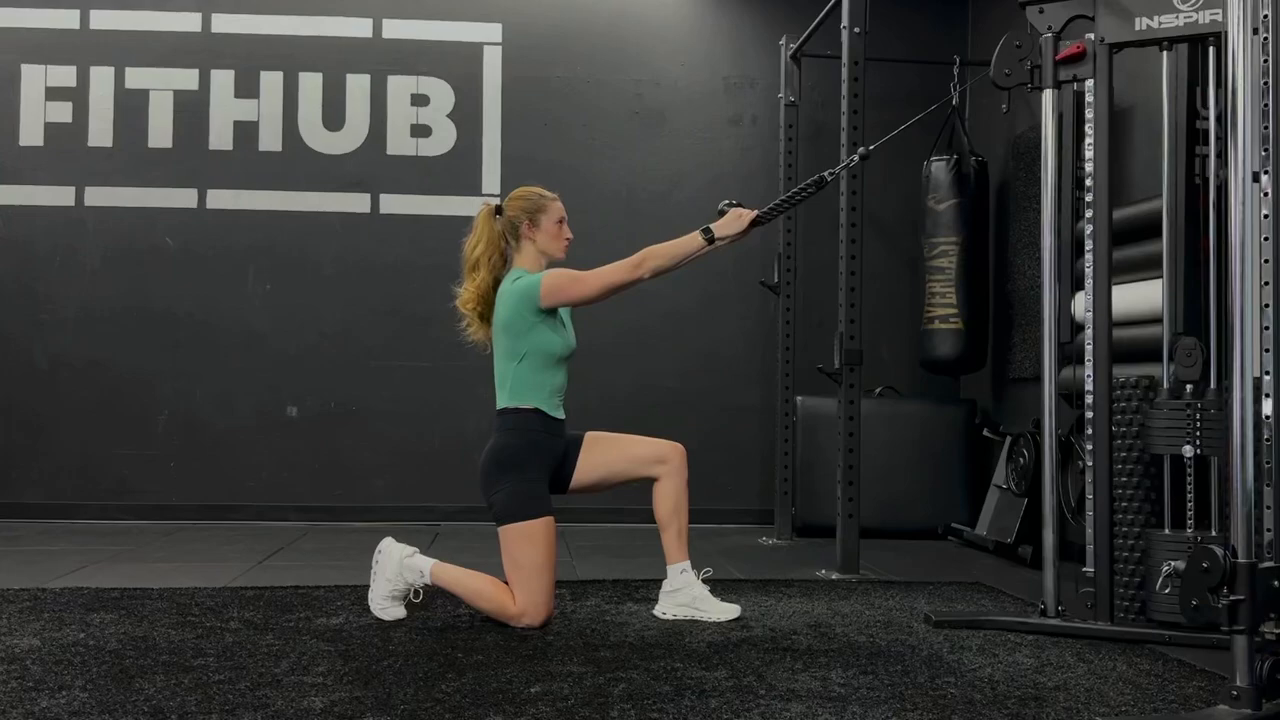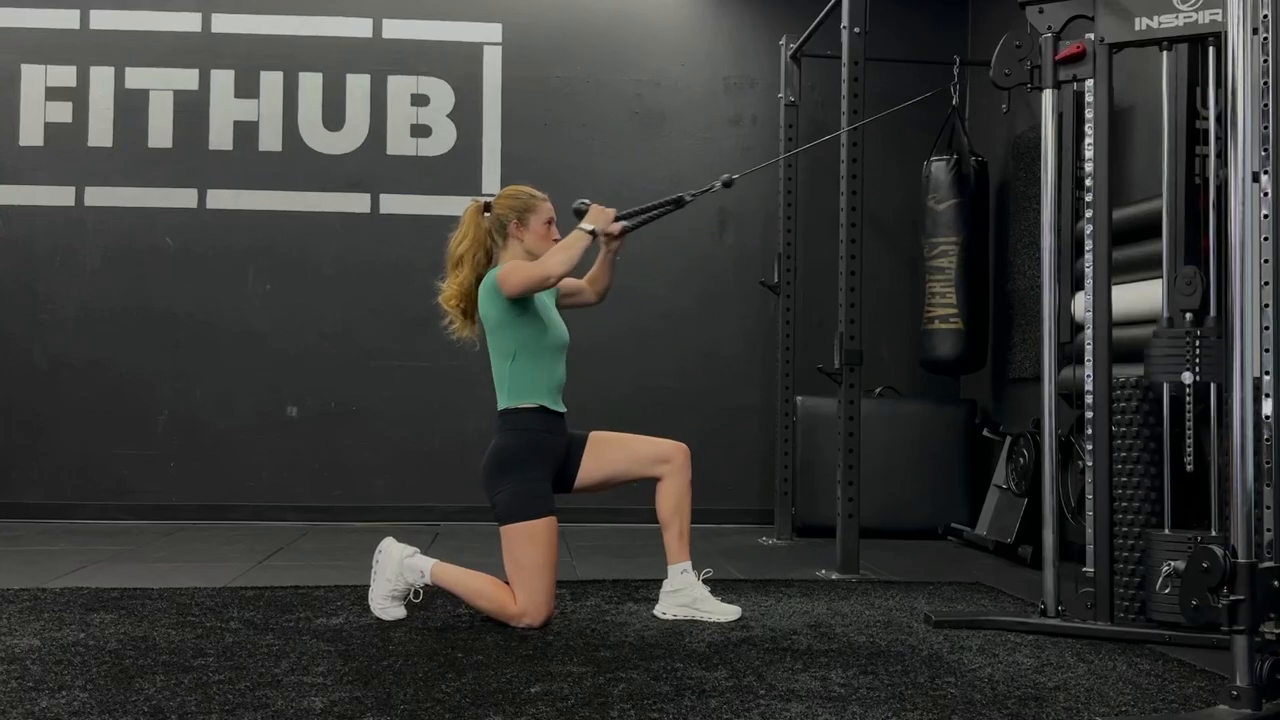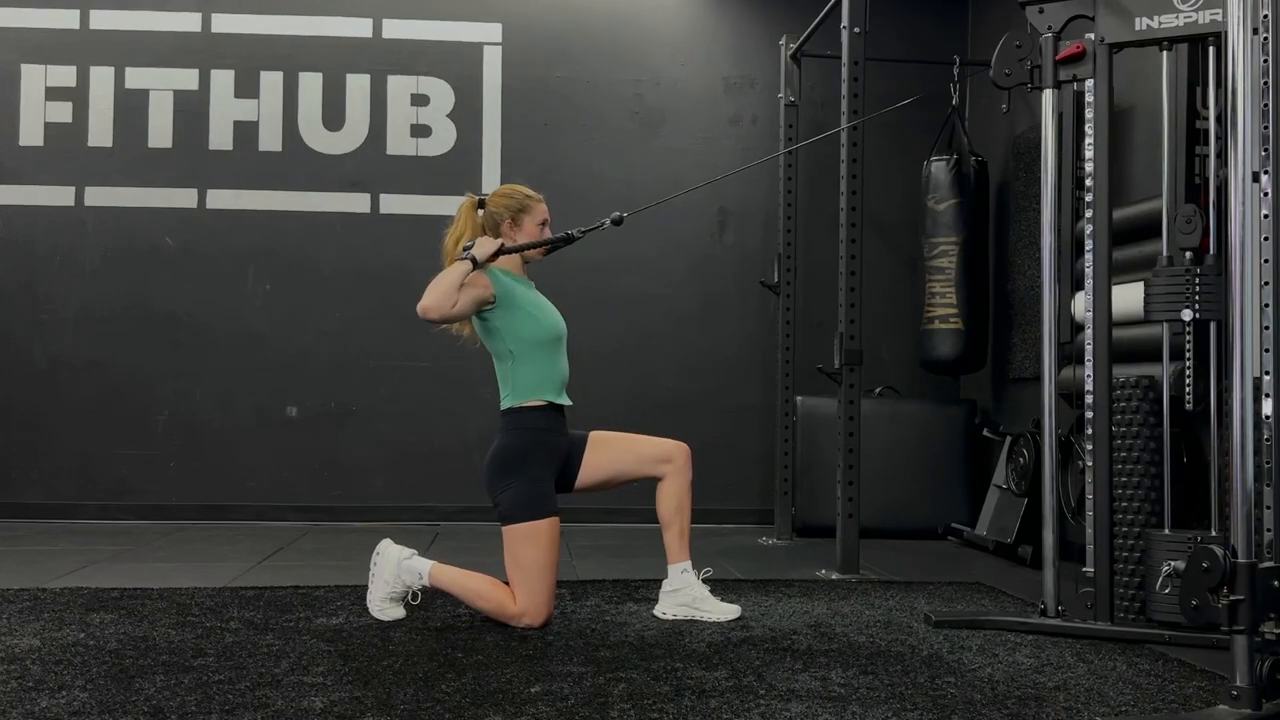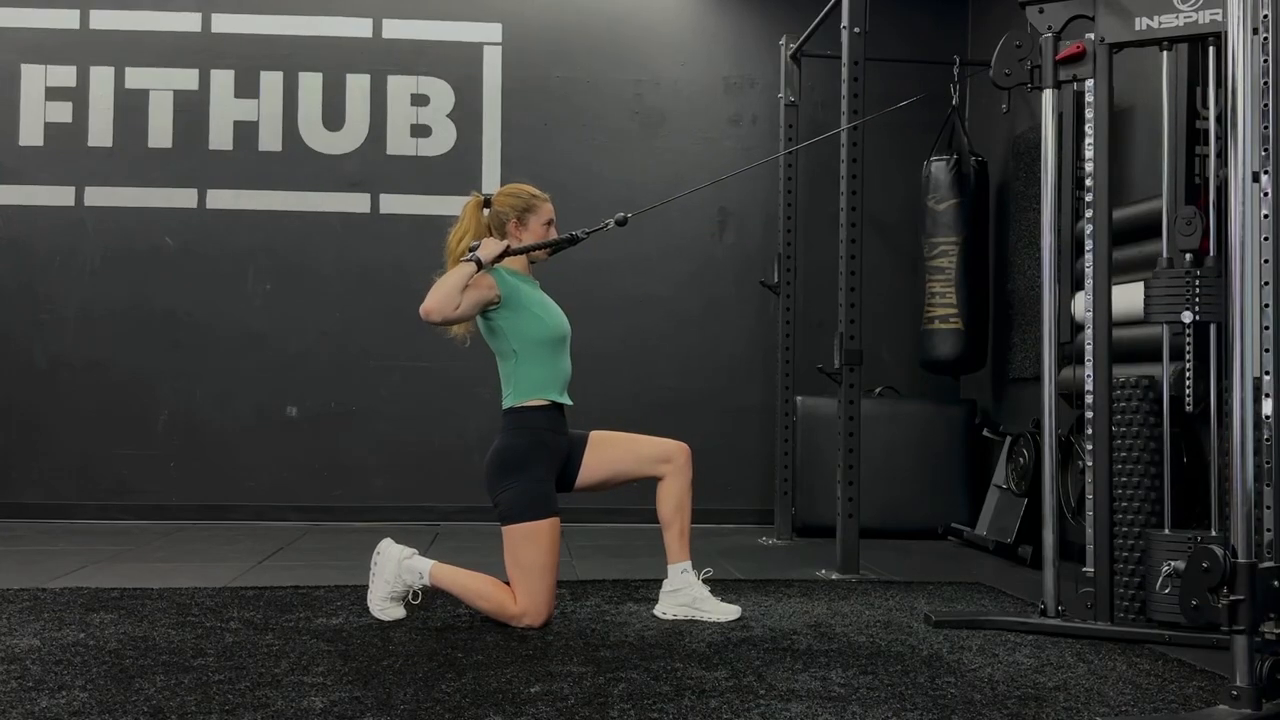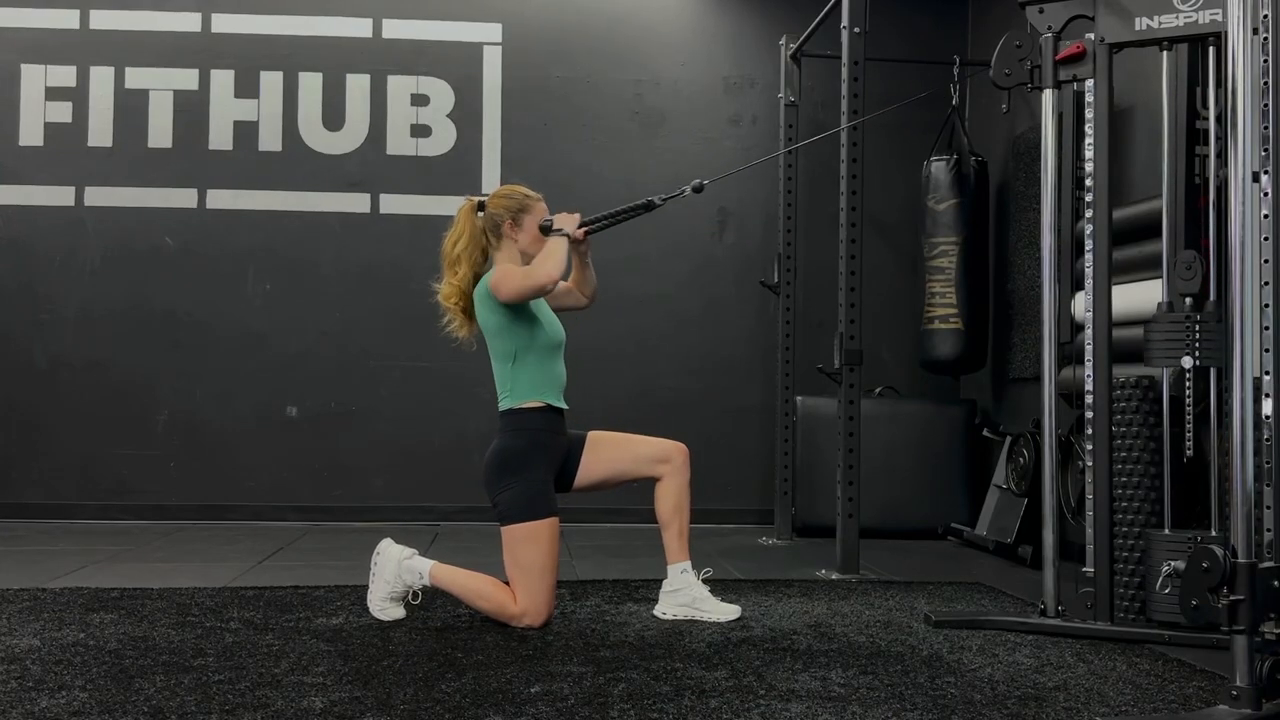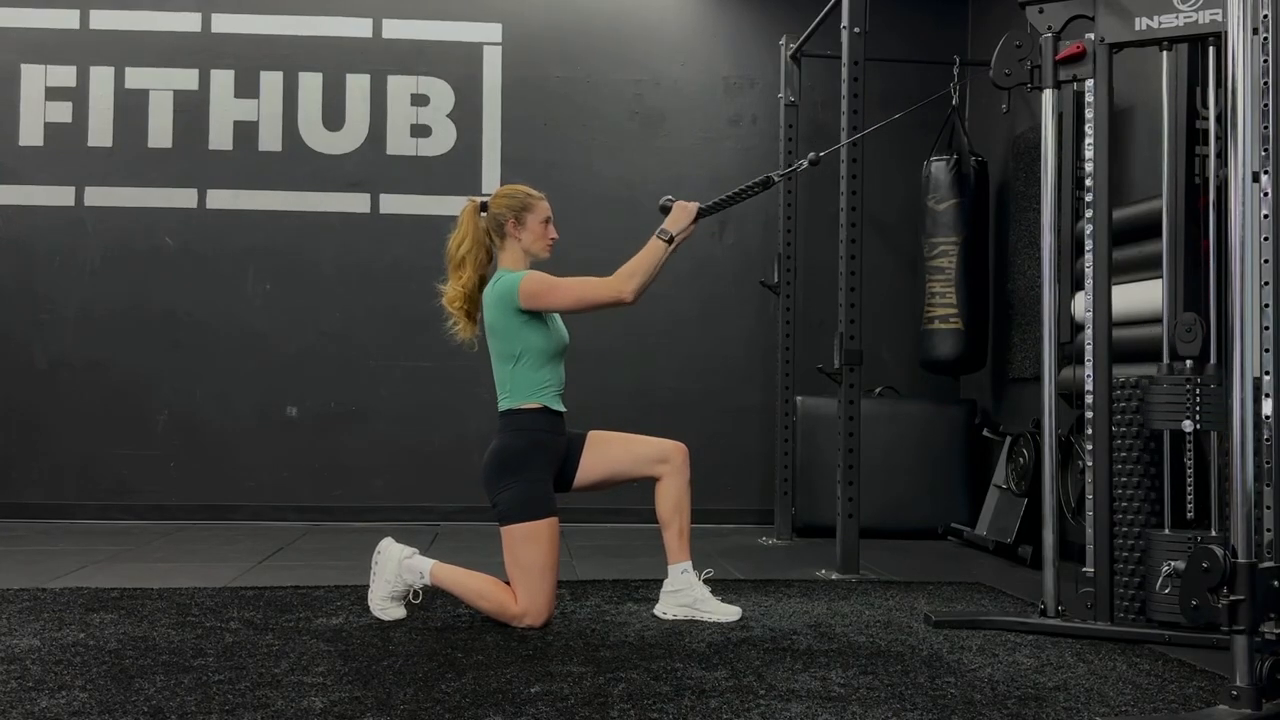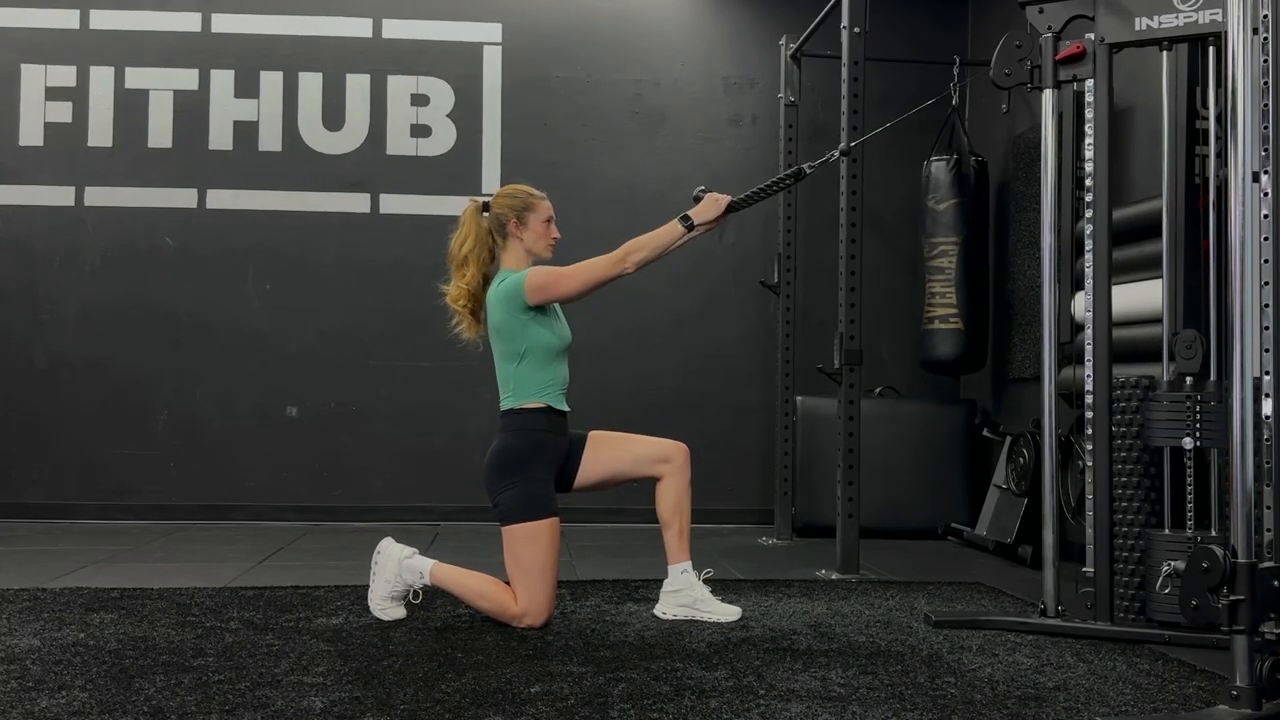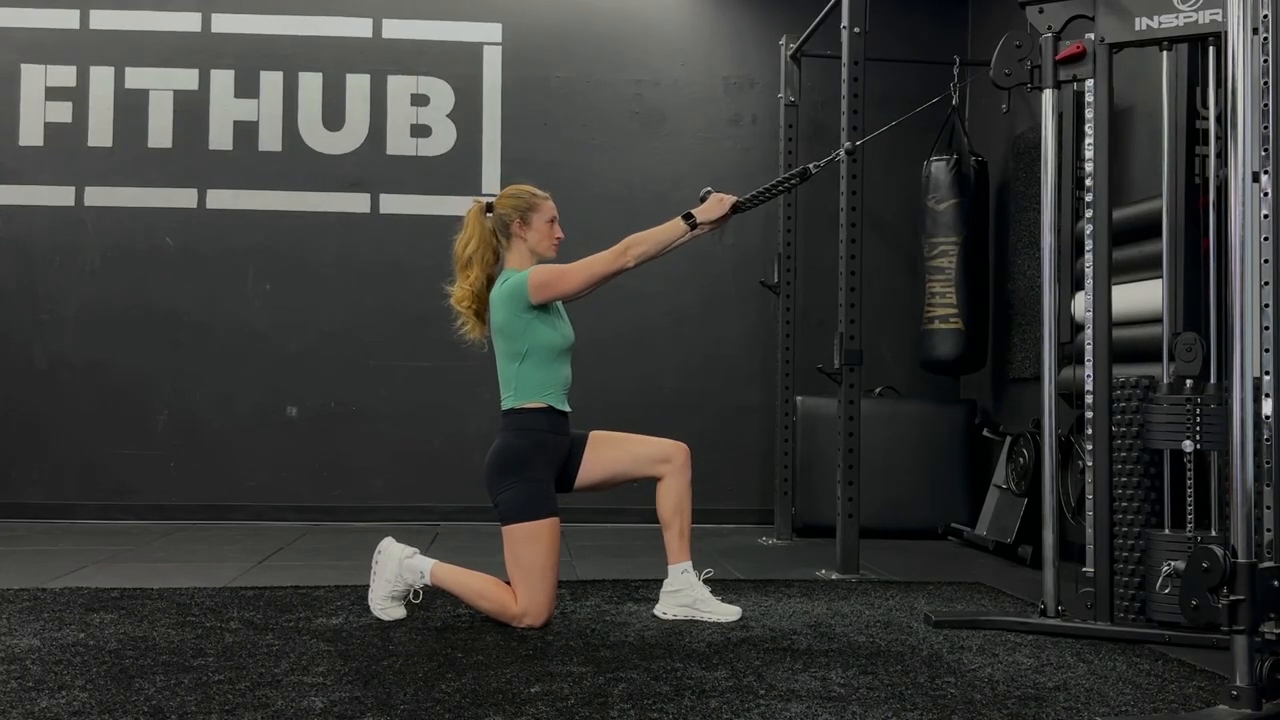
dt=0.4s
person 1, frame 1
left shoulder: (547, 286)
right shoulder: (528, 287)
left elbow: (636, 272)
right elbow: (635, 269)
left wrist: (715, 236)
right wrist: (713, 232)
left hip: (551, 444)
right hip: (517, 452)
left knee: (670, 457)
right knee: (530, 613)
left ankle: (680, 590)
right ankle: (411, 567)
person 1, frame 2
left shoulder: (538, 286)
right shoulder: (501, 281)
left elbow: (591, 292)
right elbow: (554, 269)
left wrist: (609, 244)
right wrist: (590, 228)
left hip: (554, 441)
right hip: (520, 449)
left knee: (673, 457)
right knee: (529, 614)
left ankle: (680, 591)
right ankle: (410, 566)
person 1, frame 3
left shoulder: (518, 283)
right shoulder: (488, 283)
right elbow: (430, 307)
right wrist: (473, 256)
left hip: (554, 441)
right hip: (522, 449)
left knee: (675, 457)
right knee: (529, 614)
left ankle: (680, 590)
right ankle: (409, 569)
person 1, frame 4
left shoulder: (522, 284)
right shoulder: (492, 283)
right elbow: (432, 310)
left wrist: (514, 258)
right wrist: (479, 257)
left hip: (554, 440)
right hip: (523, 449)
left knee: (675, 457)
right knee: (529, 613)
left ankle: (680, 590)
right ankle: (409, 567)
person 1, frame 5
left shoulder: (521, 286)
right shoulder: (498, 282)
left elbow: (580, 296)
right elbow: (545, 279)
left wrist: (576, 246)
right wrist: (560, 234)
left hip: (552, 441)
right hip: (521, 450)
left knee: (672, 457)
right knee: (530, 613)
left ankle: (679, 590)
right ankle: (409, 568)
person 1, frame 6
left shoulder: (524, 288)
right shoulder: (514, 287)
left elbow: (620, 292)
right elbow: (619, 290)
left wrist: (672, 236)
right wrist: (669, 231)
left hip: (551, 442)
right hip: (521, 451)
left knee: (672, 457)
right knee: (530, 614)
left ankle: (680, 590)
right ankle: (410, 567)
person 1, frame 7
left shoulder: (528, 285)
right shoulder: (517, 287)
left elbow: (620, 264)
right elbow: (622, 261)
left wrist: (695, 226)
right wrist: (692, 218)
left hip: (553, 442)
right hip: (523, 451)
left knee: (673, 457)
right knee: (531, 613)
left ankle: (681, 590)
right ankle: (411, 567)
person 1, frame 8
left shoulder: (534, 285)
right shoulder: (520, 286)
left elbow: (625, 260)
right elbow: (623, 256)
left wrist: (697, 226)
right wrist: (695, 217)
left hip: (555, 442)
right hip: (524, 451)
left knee: (674, 457)
right knee: (530, 613)
left ankle: (680, 590)
right ankle: (409, 567)
